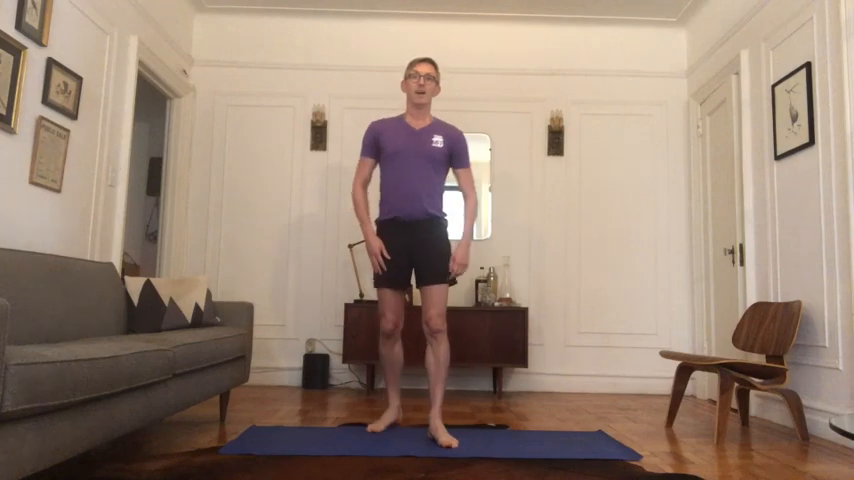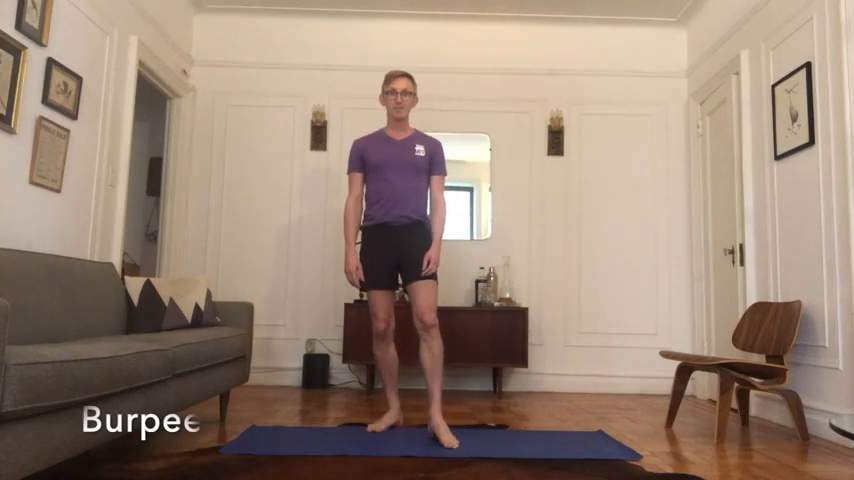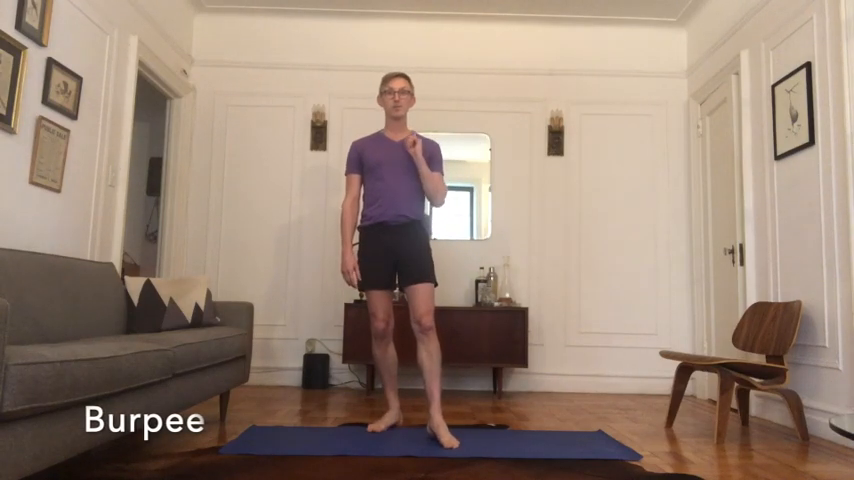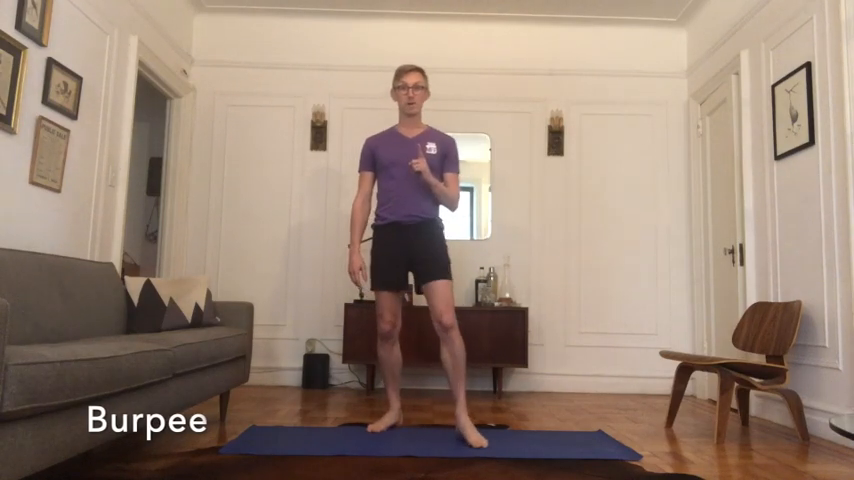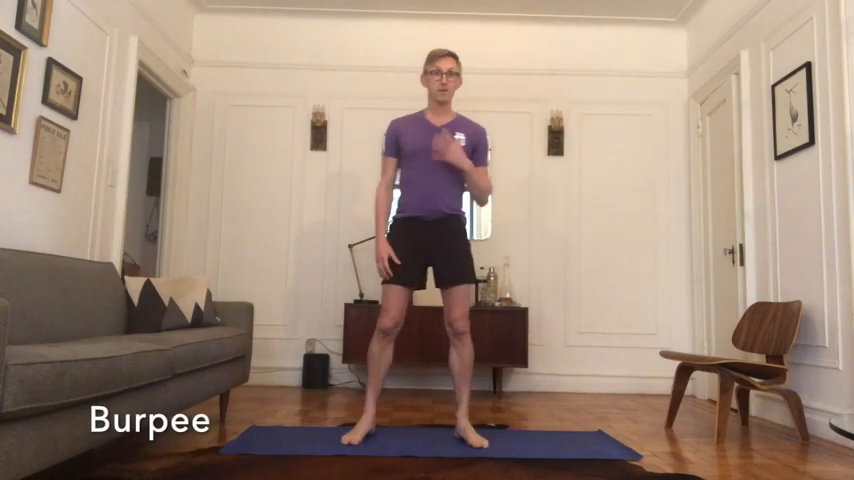
dt=1s
person 1, frame 1
left shoulder: (451, 136)
right shoulder: (380, 130)
left elbow: (470, 193)
right elbow: (359, 186)
left wrist: (464, 243)
right wrist: (369, 235)
left hip: (431, 233)
right hip: (390, 234)
left knee: (435, 326)
right knee: (389, 328)
left ankle: (436, 418)
right ankle: (393, 406)
person 1, frame 2
left shoulder: (430, 146)
right shoulder: (363, 146)
left elbow: (437, 200)
right elbow: (354, 201)
left wrist: (436, 244)
right wrist: (350, 251)
left hip: (415, 236)
right hip: (376, 237)
left knee: (427, 322)
right knee: (381, 329)
left ankle: (435, 414)
right ankle: (393, 408)
person 1, frame 3
left shoulder: (428, 147)
right shoulder: (361, 147)
left elbow: (438, 198)
right elbow: (351, 201)
left wrist: (418, 158)
right wrist: (346, 250)
left hip: (412, 235)
right hip: (374, 238)
left knee: (424, 324)
right knee: (381, 328)
left ankle: (435, 416)
right ankle: (393, 408)
person 1, frame 4
left shoulder: (443, 142)
right shoulder: (375, 144)
left elbow: (453, 200)
right elbow: (362, 199)
left wrist: (428, 177)
right wrist: (354, 249)
left hip: (428, 235)
right hip: (388, 237)
left knee: (446, 323)
right knee: (387, 329)
left ankle: (462, 415)
right ankle: (394, 408)
person 1, frame 5
left shoulder: (474, 133)
right shoulder: (400, 127)
left elbow: (483, 196)
right elbow: (385, 187)
left wrist: (464, 164)
right wrist: (381, 238)
left hip: (451, 231)
right hip: (407, 229)
left knee: (459, 328)
right knee: (387, 325)
left ankle: (463, 419)
right ankle: (369, 415)
